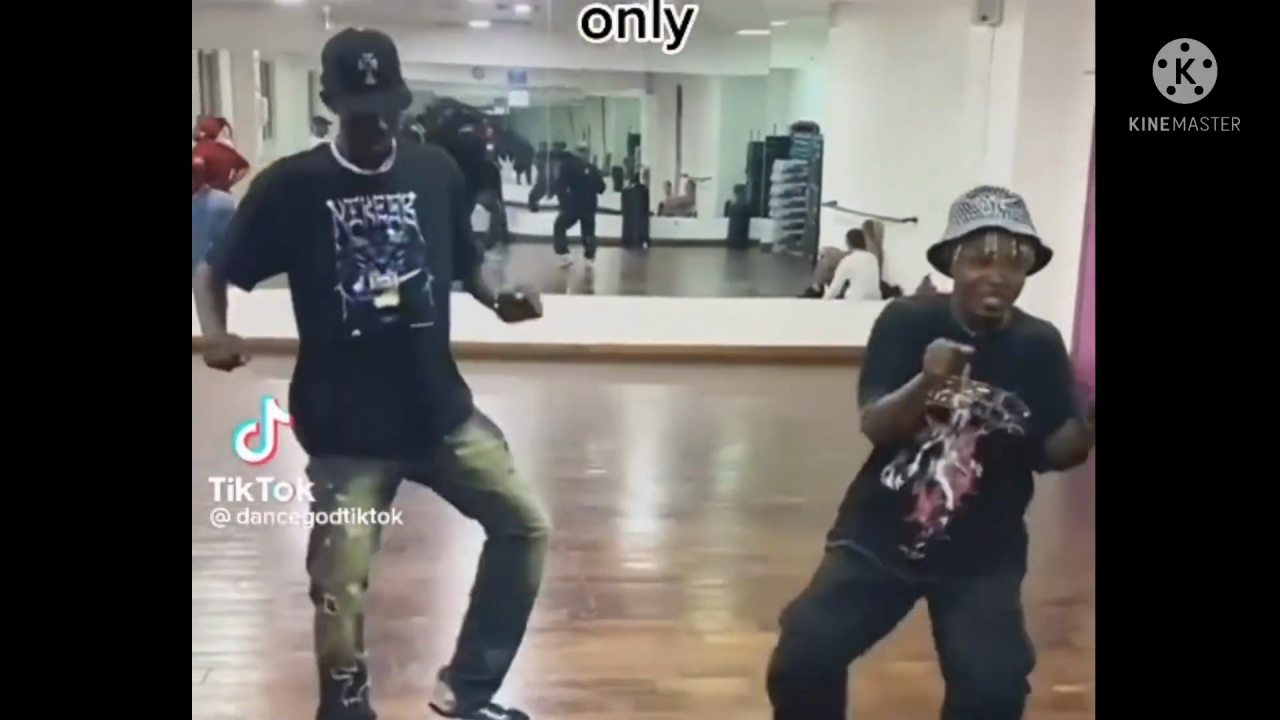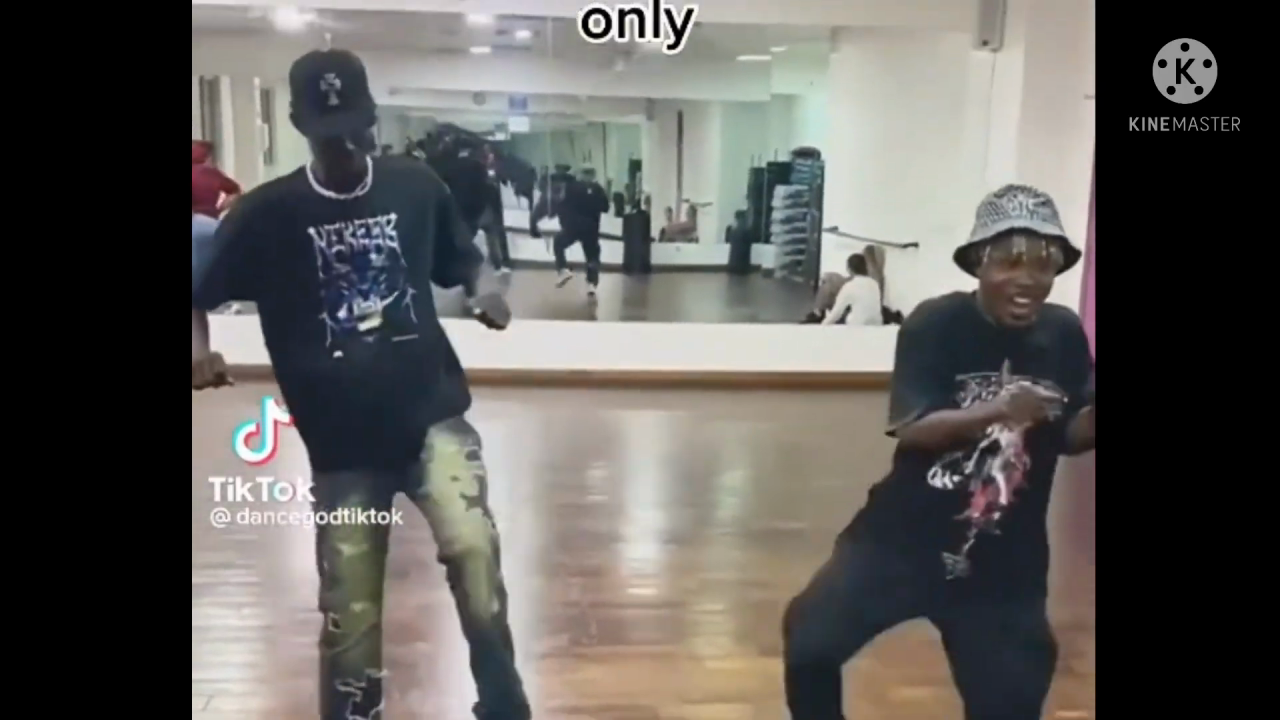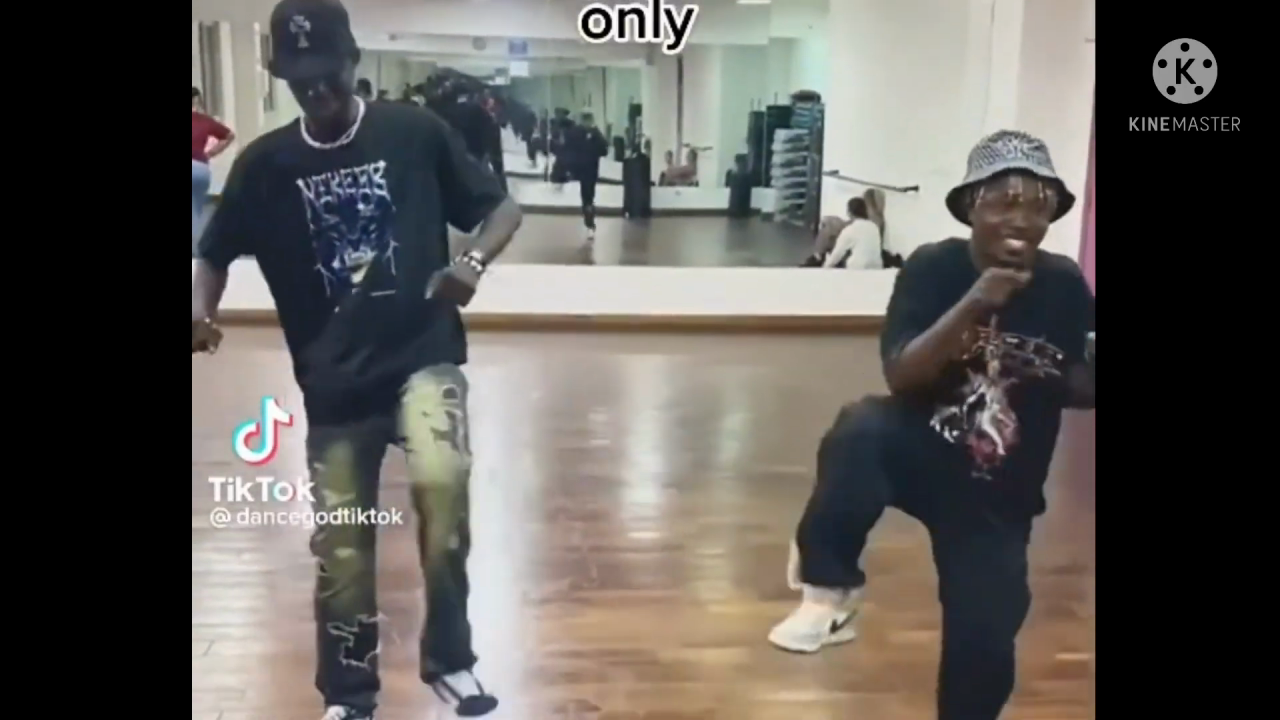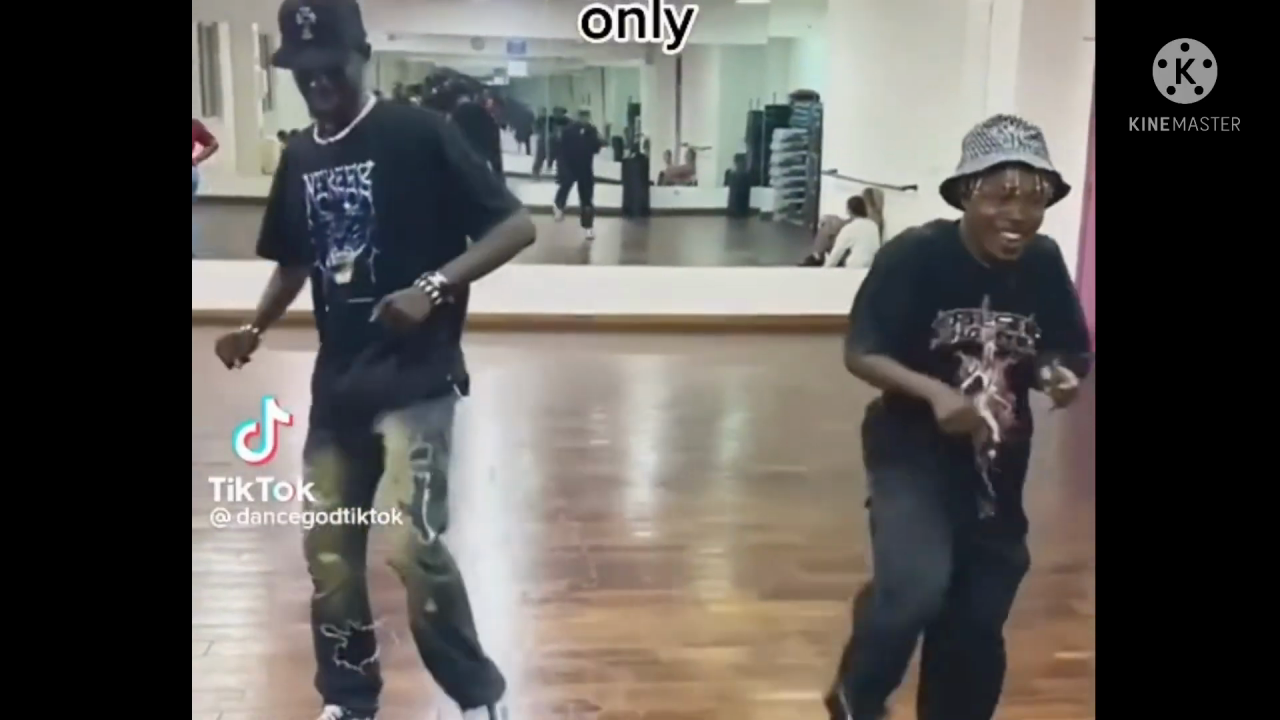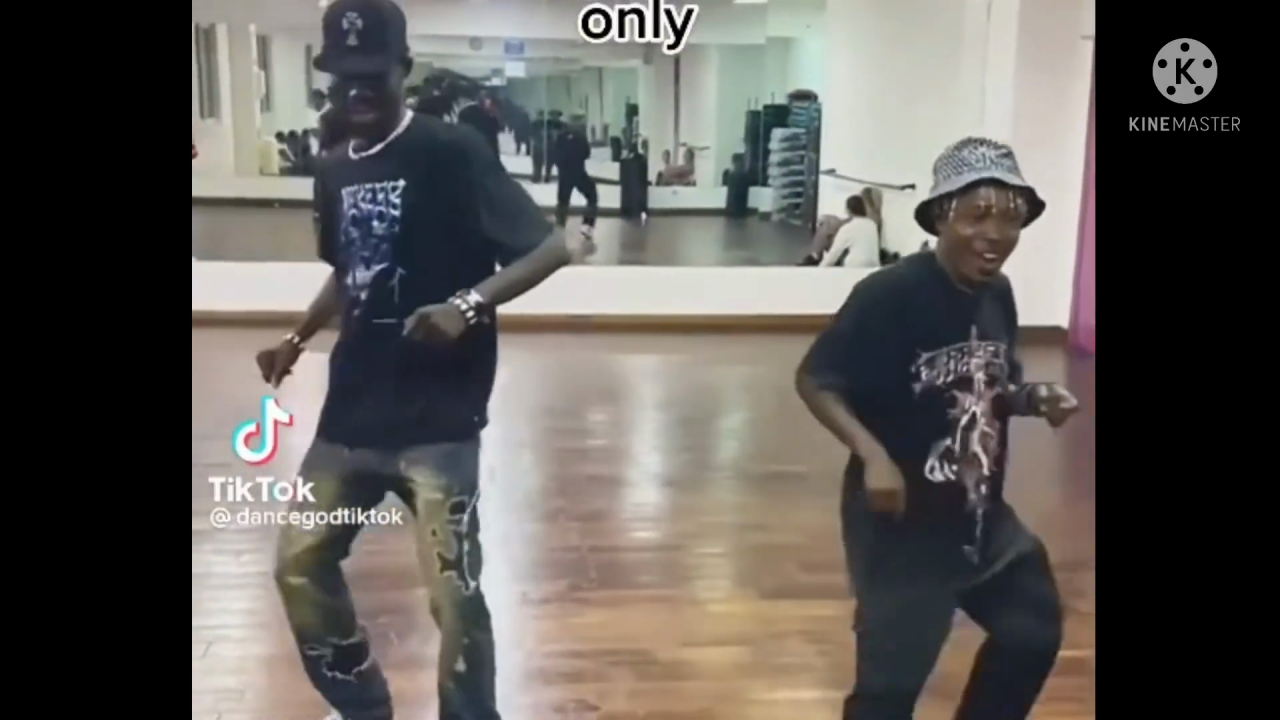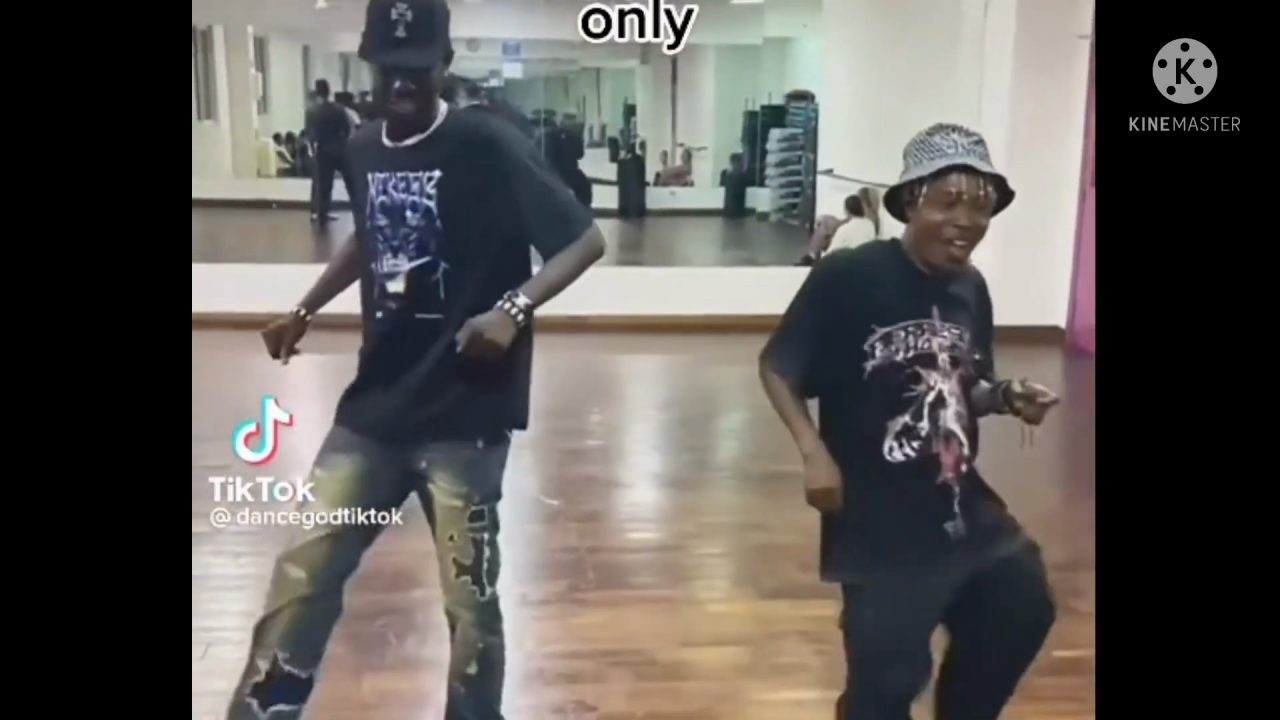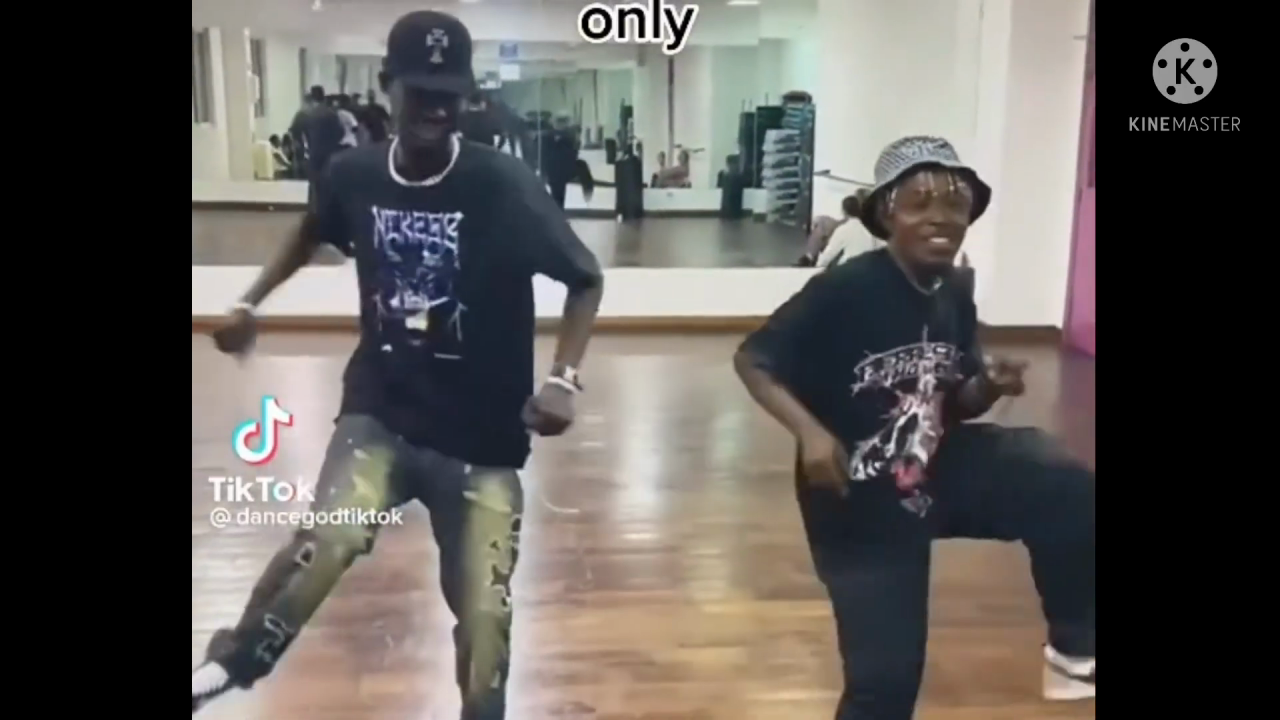
dt=0.2s
person 1, frame 1
left shoulder: (436, 171)
right shoulder: (289, 186)
left elbow: (466, 265)
right elbow: (213, 272)
left wrist: (501, 299)
right wrist: (216, 333)
left hip: (440, 409)
right hip: (344, 427)
left knee: (525, 527)
right knee: (341, 591)
person 1, frame 2
left shoulder: (418, 186)
right shoulder: (268, 213)
left elbow: (462, 265)
right elbow: (203, 296)
left wrist: (484, 300)
right wrist: (200, 354)
left hip: (432, 411)
right hip: (342, 438)
left knee: (470, 545)
right knee: (349, 609)
person 1, frame 3
left shoulder: (417, 133)
right shoulder: (265, 164)
left elbow: (500, 205)
right elbow: (215, 254)
left wrist: (473, 261)
right wrist: (201, 313)
left hip: (421, 355)
right hip: (335, 382)
left knee: (436, 479)
right knee: (339, 552)
left ankle: (448, 655)
person 1, frame 4
left shoulder: (420, 135)
right shoulder: (298, 159)
left elbow: (516, 225)
left wrist: (432, 286)
right wrist: (253, 327)
left hip: (416, 373)
right hip: (338, 380)
left knee: (410, 547)
right knee: (328, 552)
person 1, frame 5
left shoulder: (453, 154)
right shoulder: (335, 169)
left elbow: (551, 248)
left wrist: (468, 304)
right wrist: (296, 340)
left hip: (439, 412)
right hip: (352, 406)
left knee: (451, 592)
right knee: (298, 562)
person 1, frame 6
left shoulder: (489, 147)
right shoulder: (364, 149)
left elbow: (585, 240)
left wrist: (514, 308)
right wrist: (303, 312)
left hip: (465, 409)
right hip: (376, 401)
left knee: (468, 595)
right knee: (306, 562)
person 1, frame 7
left shoulder: (502, 184)
right shoulder: (353, 175)
left elbow: (584, 281)
right elbow: (318, 232)
left wrist: (563, 378)
right wrist: (251, 302)
left hip: (477, 433)
right hip: (379, 412)
left knee: (484, 613)
right knee: (332, 538)
right ankle: (237, 657)
person 2, frame 1
left shoulder: (1038, 347)
right shoulder: (905, 321)
left elbow: (1052, 453)
right elbow: (873, 426)
left wrist: (1087, 428)
right wrist: (925, 384)
left hip: (981, 557)
right hip: (878, 533)
right knee: (802, 658)
person 2, frame 2
left shoulder: (1063, 335)
right shoulder: (934, 324)
left elbow: (1070, 435)
right elbow: (911, 431)
left wrist: (1097, 416)
right wrist: (995, 410)
left hip: (1002, 562)
right hip: (904, 532)
right knee: (812, 636)
person 2, frame 3
left shoulder: (1065, 285)
right shoulder: (932, 269)
left elbow: (1079, 388)
right elbow: (901, 375)
left wrist: (1085, 377)
right wrist: (972, 306)
left hip: (1001, 491)
right hip: (914, 444)
left knee: (984, 645)
right knee: (858, 435)
right ankle: (827, 586)
person 2, frame 4
left shoulder: (1044, 262)
right shoulder: (914, 255)
left elbow: (1067, 351)
right elbow: (860, 353)
left wrist: (1059, 376)
right wrist: (933, 392)
left hip: (994, 475)
right hip: (914, 451)
left knee: (974, 633)
right knee: (912, 596)
person 2, frame 5
left shoulder: (997, 293)
right shoulder: (889, 294)
right elbow: (814, 381)
left wrist: (1037, 399)
right wrist: (874, 456)
left hip: (978, 516)
right hip: (901, 520)
left knee: (1034, 634)
person 2, frame 6
left shoulder: (970, 288)
right shoulder: (848, 276)
right elbow: (777, 368)
left wrist: (1008, 397)
right wrist: (814, 453)
left hip: (960, 502)
right hip: (876, 512)
left knee: (1025, 613)
person 2, frame 7
left shoulder: (953, 296)
right shoulder: (841, 292)
left elbow: (957, 403)
right elbow: (752, 361)
left wrist: (990, 384)
right wrist: (808, 430)
left hip: (941, 479)
right hip: (859, 511)
left knee: (1063, 490)
left ankle: (1074, 649)
